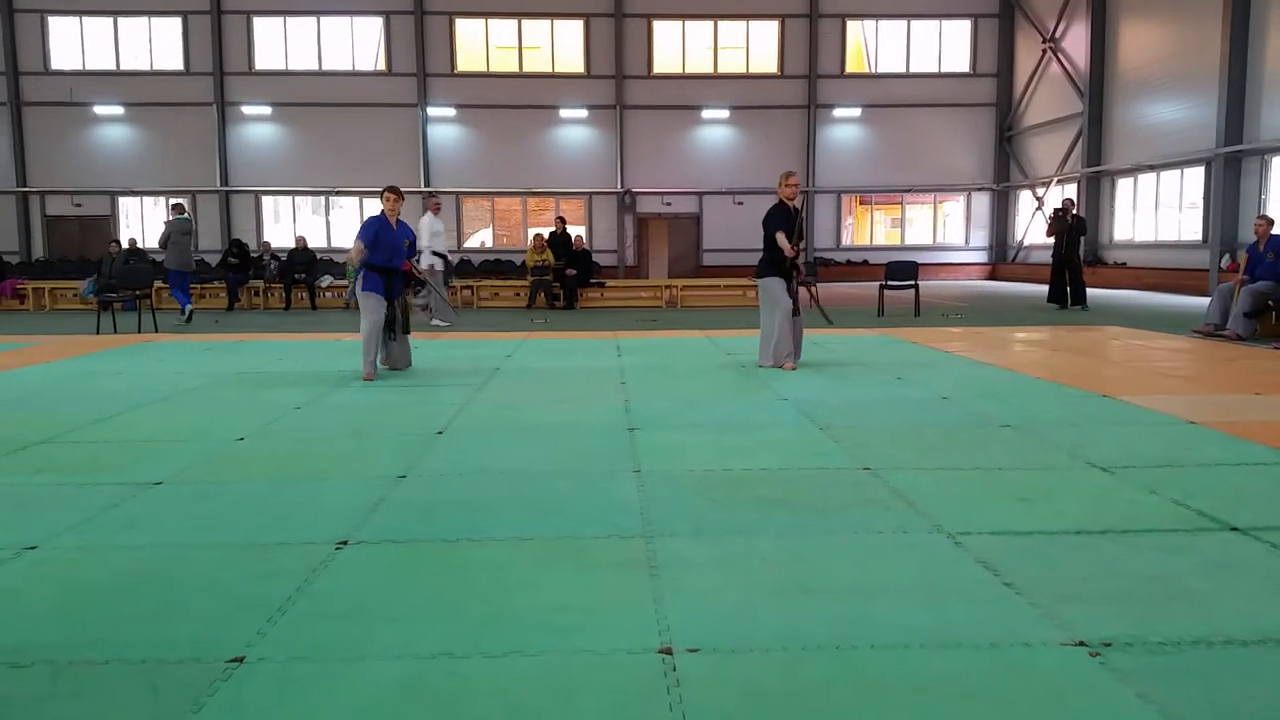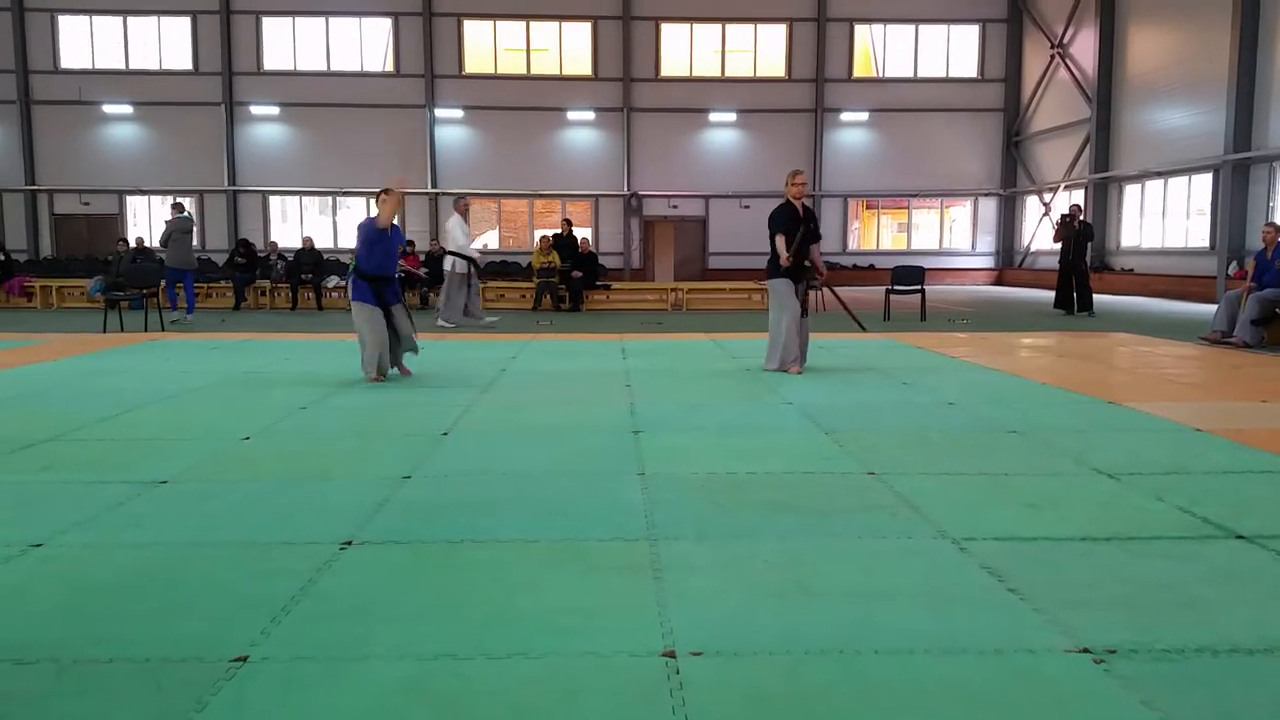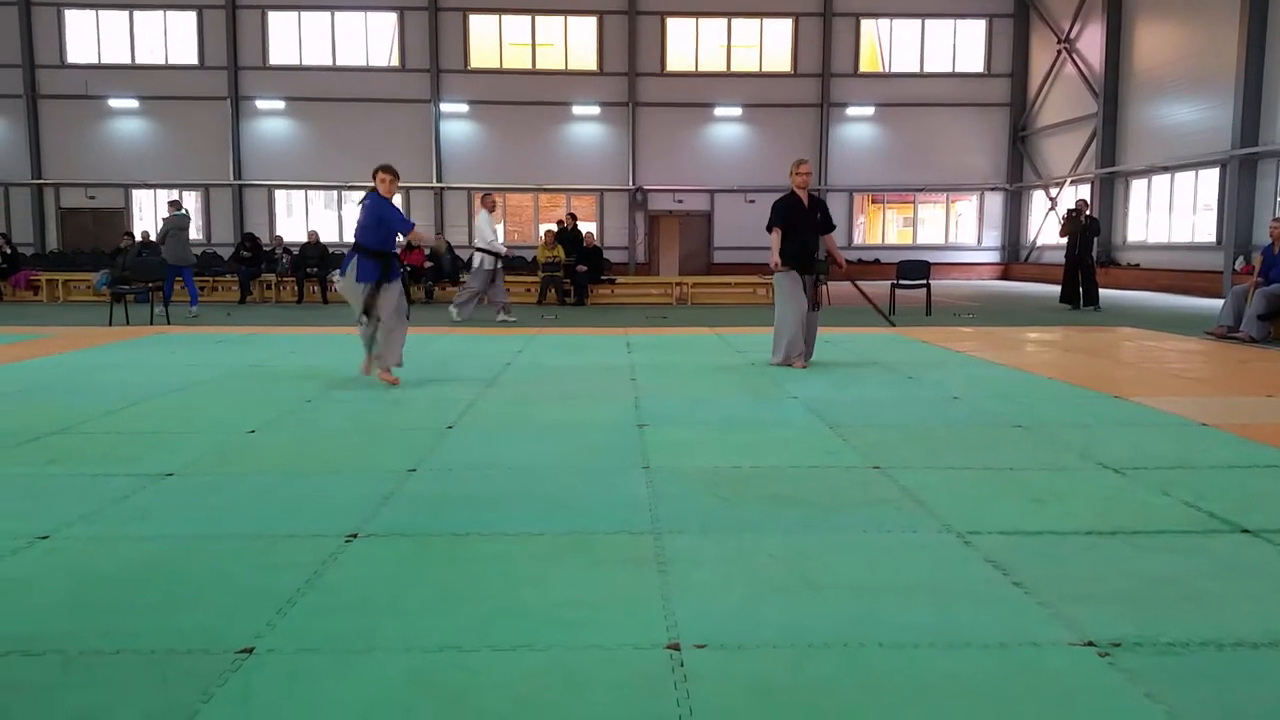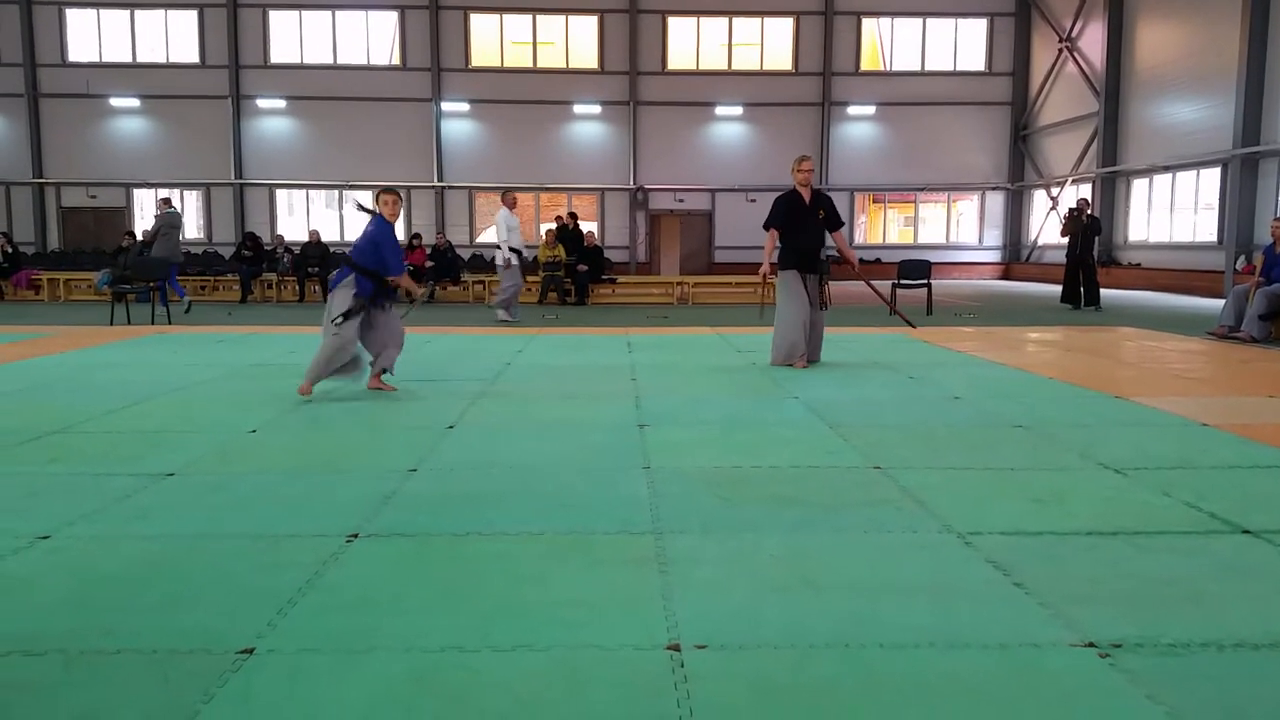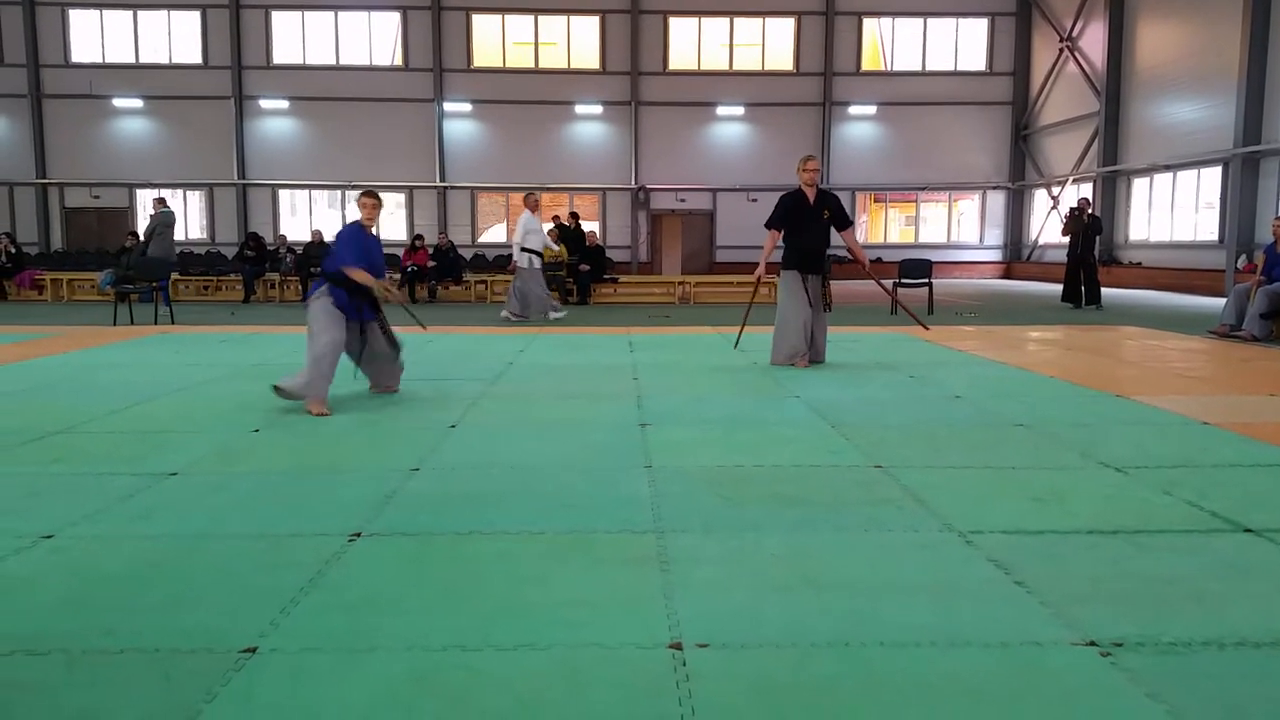
dt=0.2s
person 1, frame 1
left shoulder: (406, 230)
right shoulder: (373, 223)
left elbow: (409, 255)
right elbow: (362, 243)
right wrist: (356, 252)
left hip: (394, 280)
right hip: (372, 279)
left knee: (397, 324)
right knee: (372, 322)
left ankle: (396, 361)
right ankle: (369, 368)
person 1, frame 2
left shoulder: (398, 233)
right shoulder: (368, 226)
right elbow: (380, 224)
right wrist: (391, 203)
left hip: (387, 287)
right hip: (364, 287)
left knee: (404, 331)
right knee: (375, 335)
left ankle: (396, 360)
right ankle: (374, 371)
person 1, frame 3
left shoulder: (374, 202)
right shoulder: (381, 206)
right elbow: (410, 232)
left hip: (384, 265)
right hip: (364, 267)
left knee: (393, 314)
right knee: (369, 318)
left ankle: (384, 368)
right ankle: (371, 354)
person 1, frame 4
left shoulder: (380, 226)
right shoulder: (384, 231)
right elbow: (395, 275)
right wrist: (416, 289)
left hip: (371, 287)
right hip: (351, 284)
left knee: (392, 331)
right knee: (344, 333)
left ankle: (375, 378)
right ankle: (311, 378)
person 1, frame 5
left shoulder: (374, 243)
right shoulder: (350, 232)
left elbow: (379, 274)
right elbow: (349, 266)
left wrist: (387, 290)
right wrist: (376, 284)
left hip: (358, 299)
right hip: (331, 294)
left knee: (382, 343)
right knee: (330, 340)
left ankle: (380, 382)
right ankle: (314, 398)
person 2, frame 1
left shoulder: (796, 213)
right shoulder: (775, 212)
right elbow: (779, 234)
left wrist: (797, 267)
right wrist: (786, 249)
left hip: (787, 272)
right hip: (770, 271)
left knee: (793, 314)
right knee: (781, 310)
left ankle: (785, 355)
right ankle: (781, 357)
person 2, frame 2
left shoulder: (809, 214)
right shoulder: (780, 213)
left elbow: (812, 244)
right elbow: (779, 237)
left wrist: (819, 267)
right wrist: (783, 255)
left hip: (799, 273)
right hip: (780, 273)
left knee: (799, 317)
right knee: (788, 315)
left ankle: (793, 359)
right ankle: (787, 361)
person 2, frame 3
left shoulder: (818, 204)
right shoulder: (783, 204)
left elbow: (826, 234)
right elbow: (776, 232)
left wrist: (838, 258)
right wrist: (776, 255)
left hip: (809, 265)
right hip: (788, 265)
left knee: (810, 311)
right knee: (794, 310)
left ankle: (800, 353)
right ankle: (792, 355)
person 2, frame 4
left shoulder: (824, 201)
right shoulder: (784, 202)
left elbow: (835, 231)
right elbow: (772, 233)
left wrist: (850, 255)
right wrist: (767, 262)
left hip: (815, 263)
right hip: (791, 264)
left knee: (815, 311)
right knee: (795, 310)
left ankle: (808, 353)
right ankle: (794, 355)
person 2, frame 5
left shoulder: (830, 201)
right shoulder: (788, 201)
left elbow: (845, 230)
right elbow: (774, 234)
left wrist: (860, 255)
right wrist: (763, 263)
left hip: (818, 264)
right hip: (794, 264)
left knee: (818, 312)
right knee: (795, 311)
left ankle: (812, 354)
right ankle: (795, 355)
